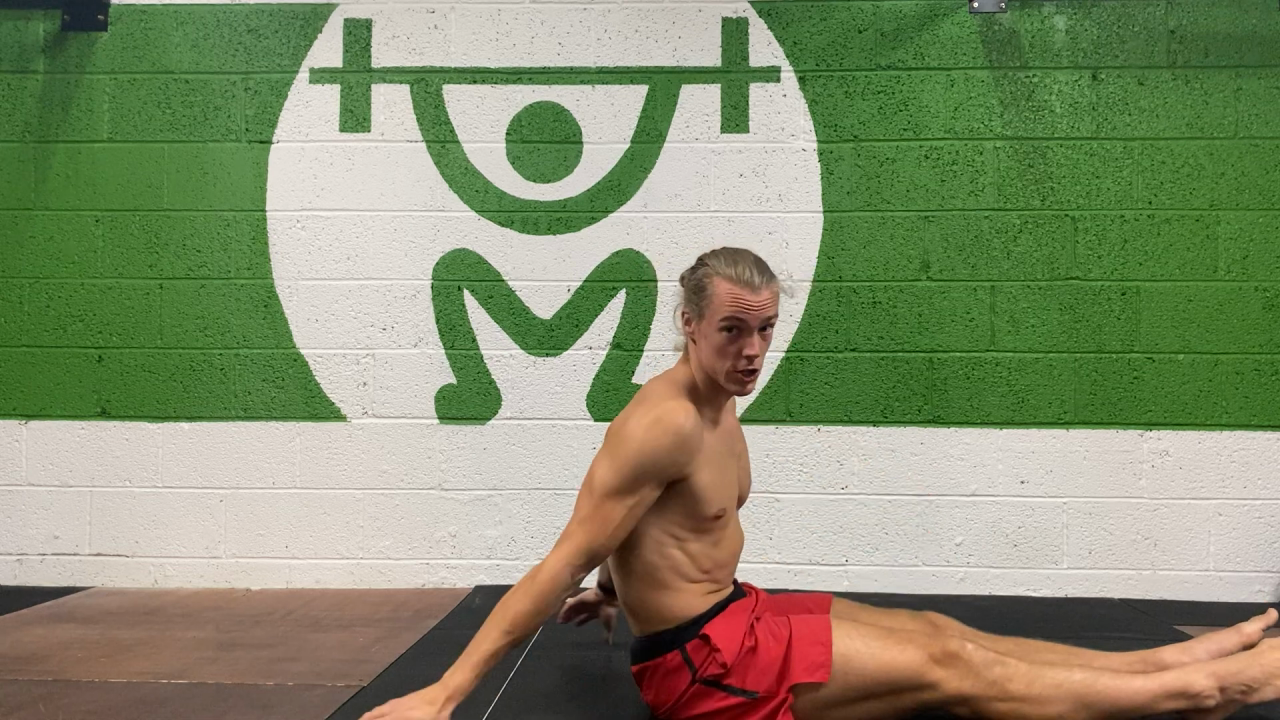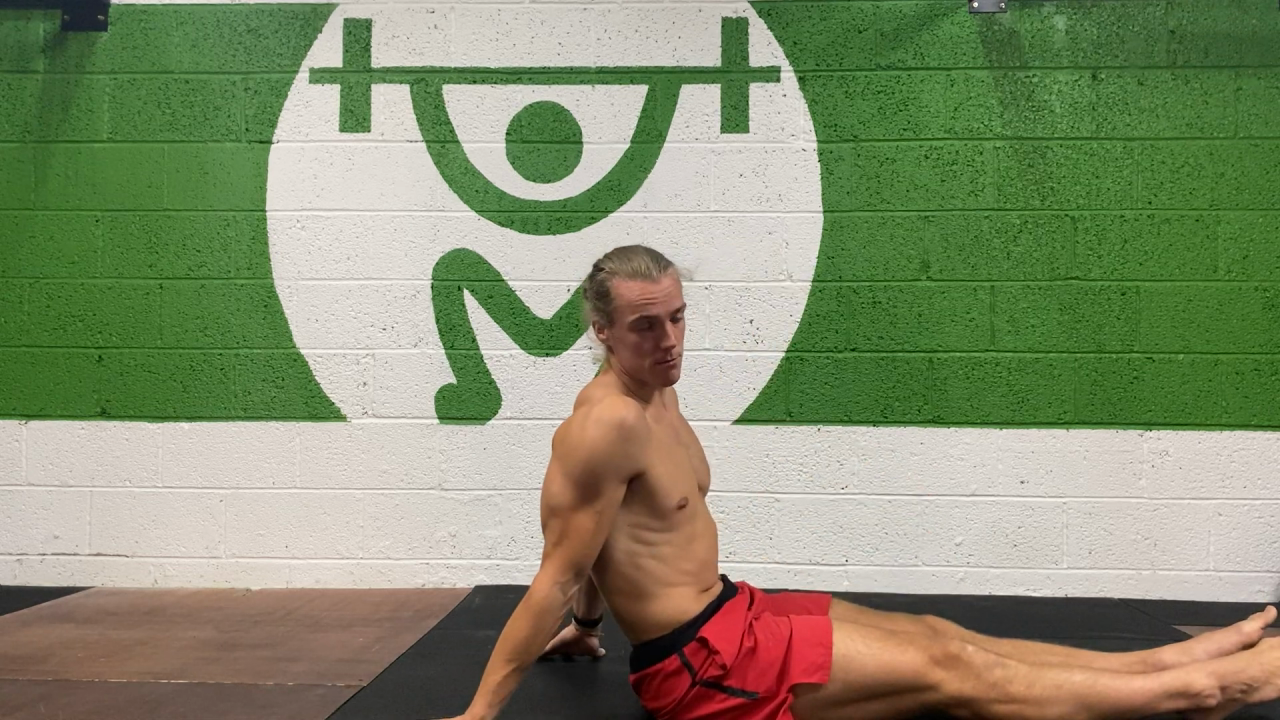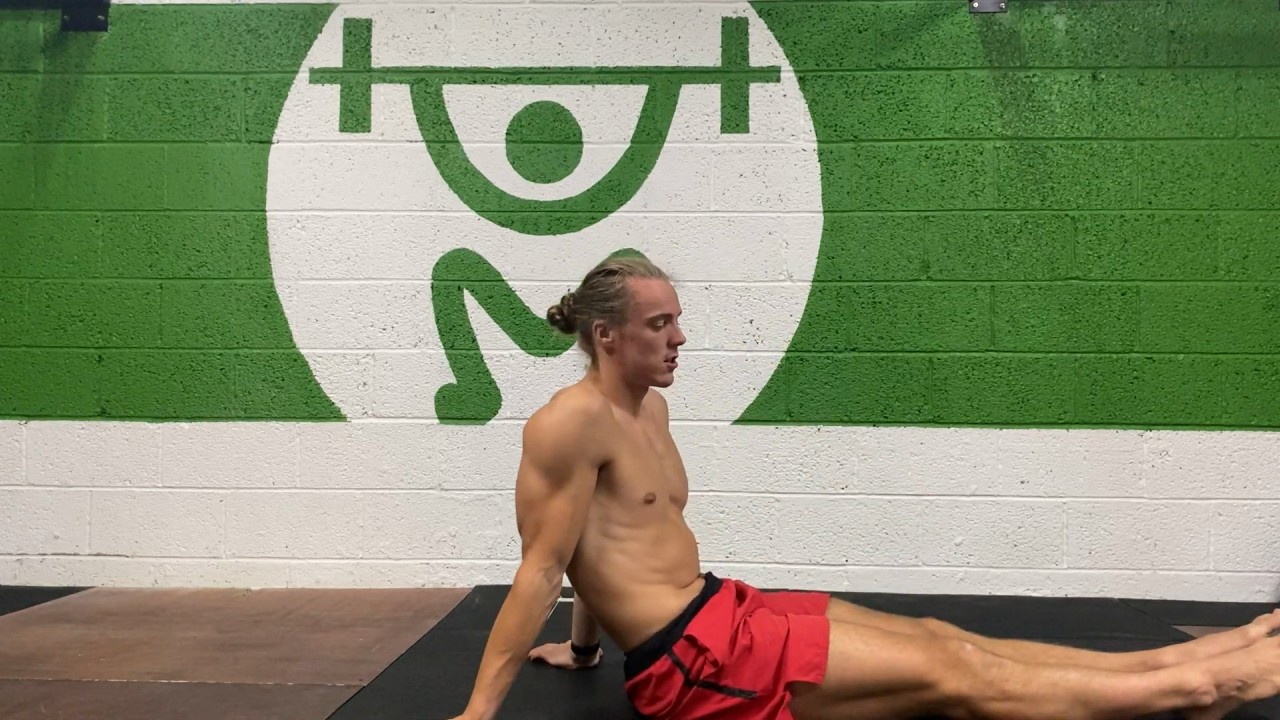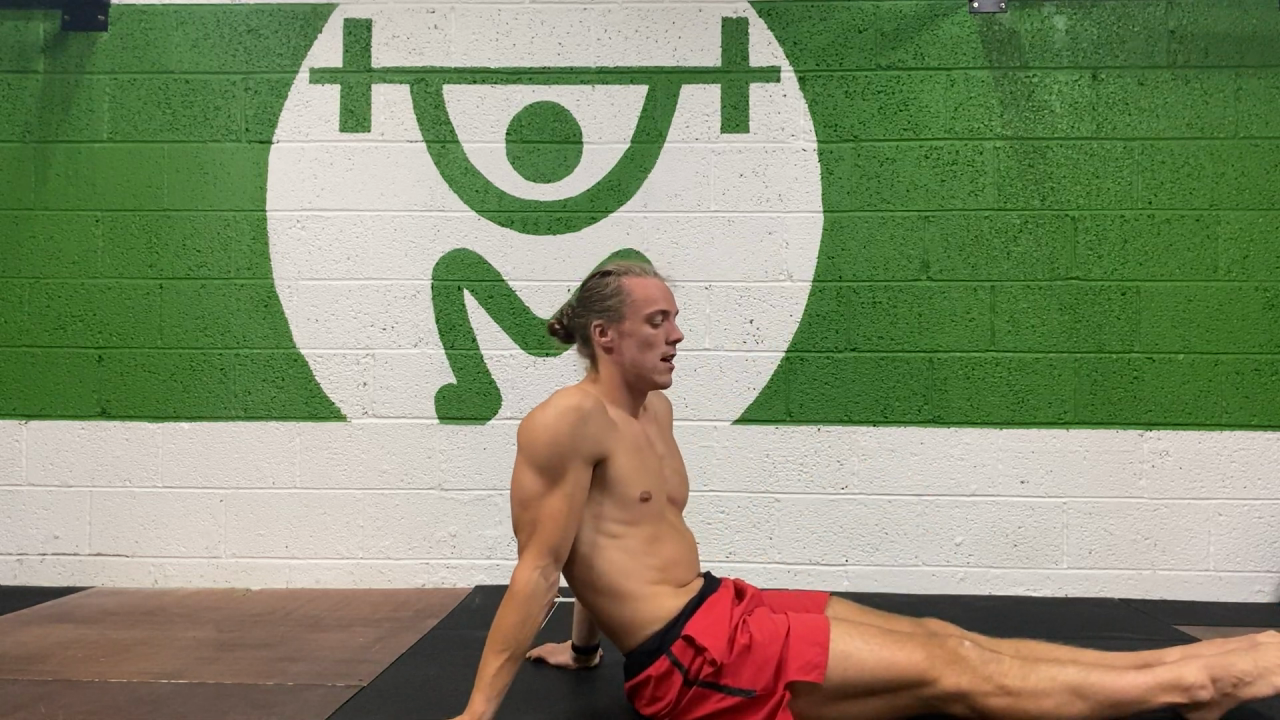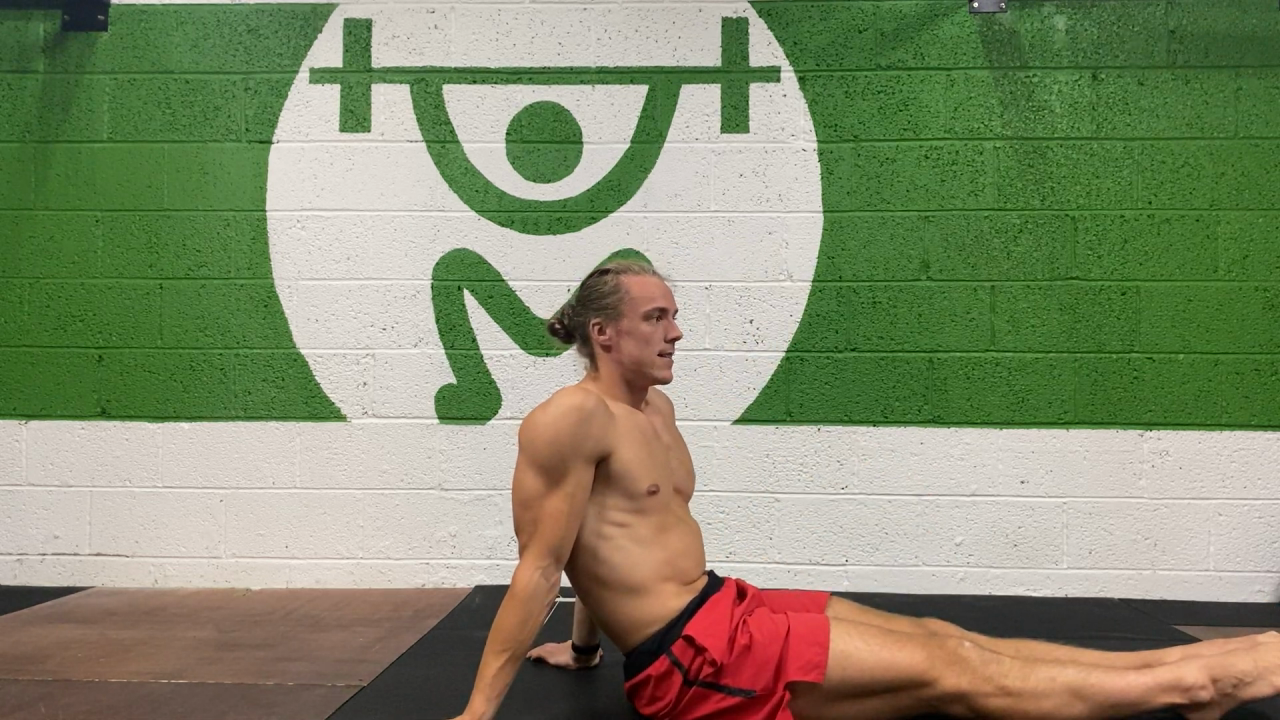
dt=1s
person 1, frame 1
left shoulder: (715, 400)
right shoulder: (664, 425)
right elbow: (565, 563)
left wrist: (618, 591)
left hip: (728, 617)
left knee: (935, 631)
person 1, frame 2
left shoulder: (655, 393)
right shoulder: (605, 425)
right elbow: (556, 578)
left wrist: (587, 625)
left hip: (730, 615)
left knee: (936, 636)
person 1, frame 3
left shoulder: (648, 408)
right shoulder: (571, 421)
right elbow: (540, 571)
left wrist: (583, 647)
left hip: (722, 613)
left knee: (935, 638)
person 1, frame 4
left shoulder: (653, 410)
right shoulder: (569, 421)
right elbow: (538, 569)
left wrist: (585, 645)
left hip: (724, 611)
left knee: (938, 638)
person 1, frame 5
left shoulder: (656, 409)
right shoulder: (571, 418)
right elbow: (539, 568)
left wrist: (583, 644)
left hip: (726, 608)
left knee: (937, 637)
